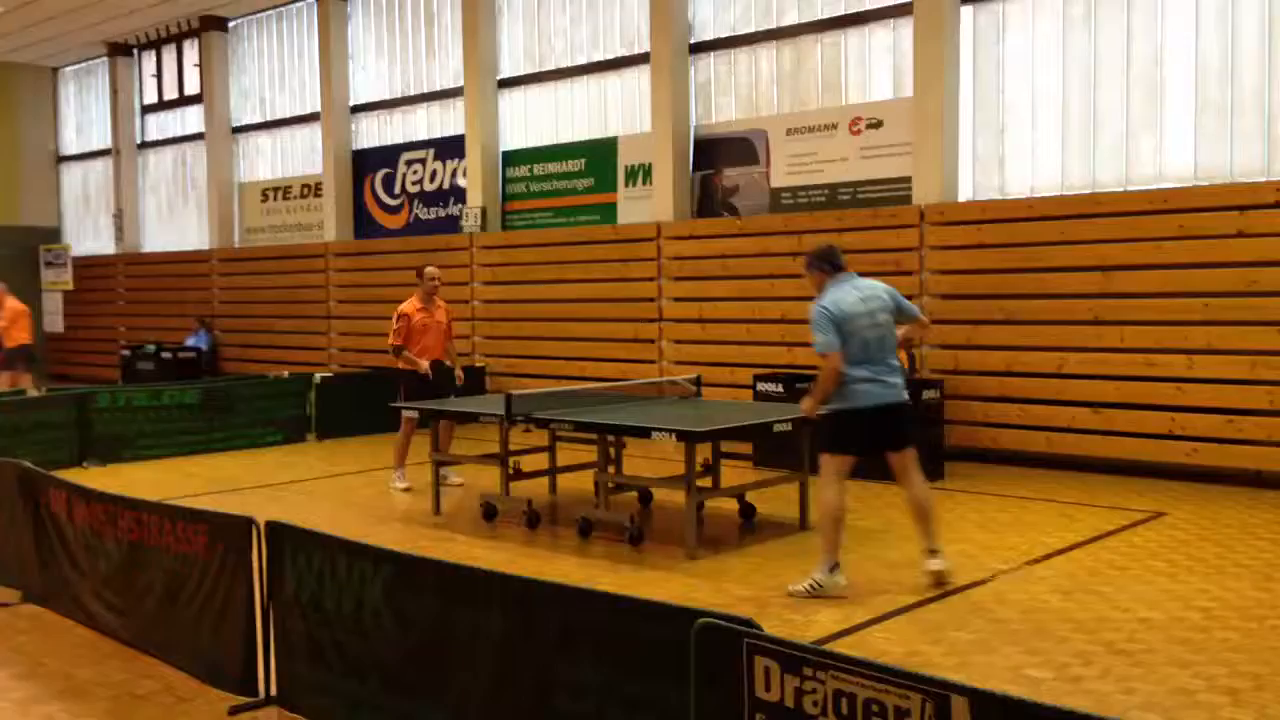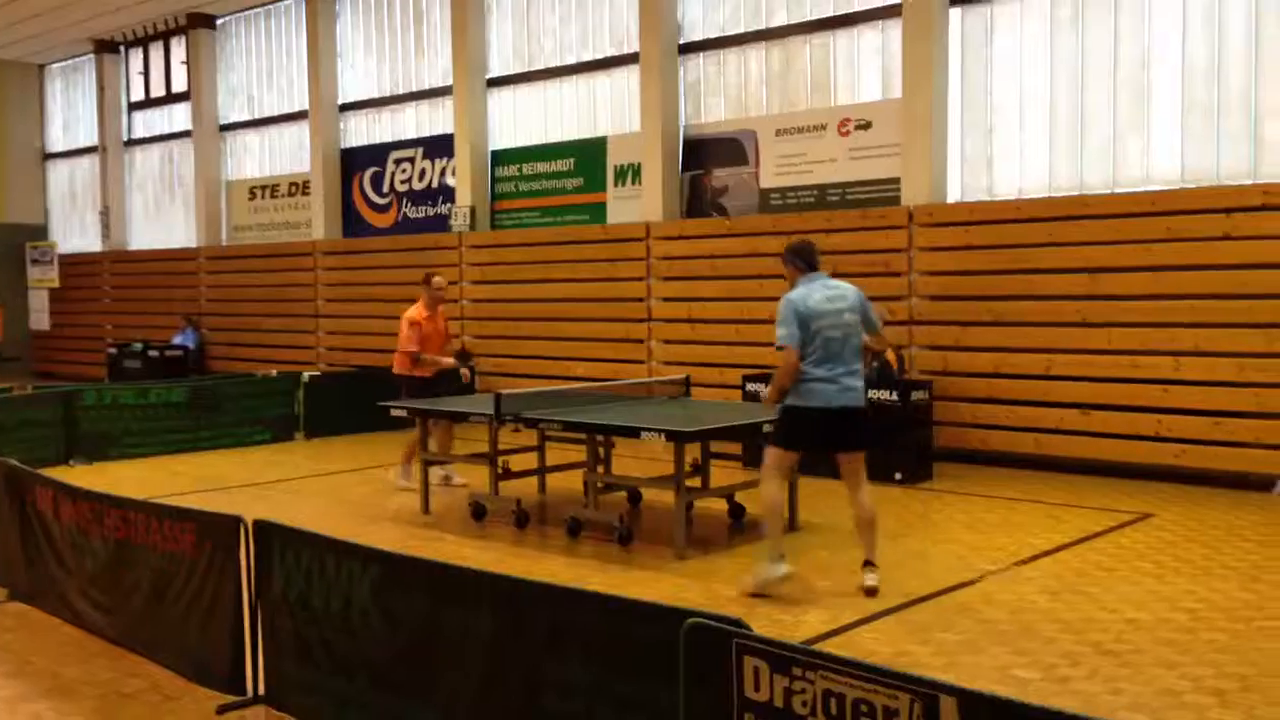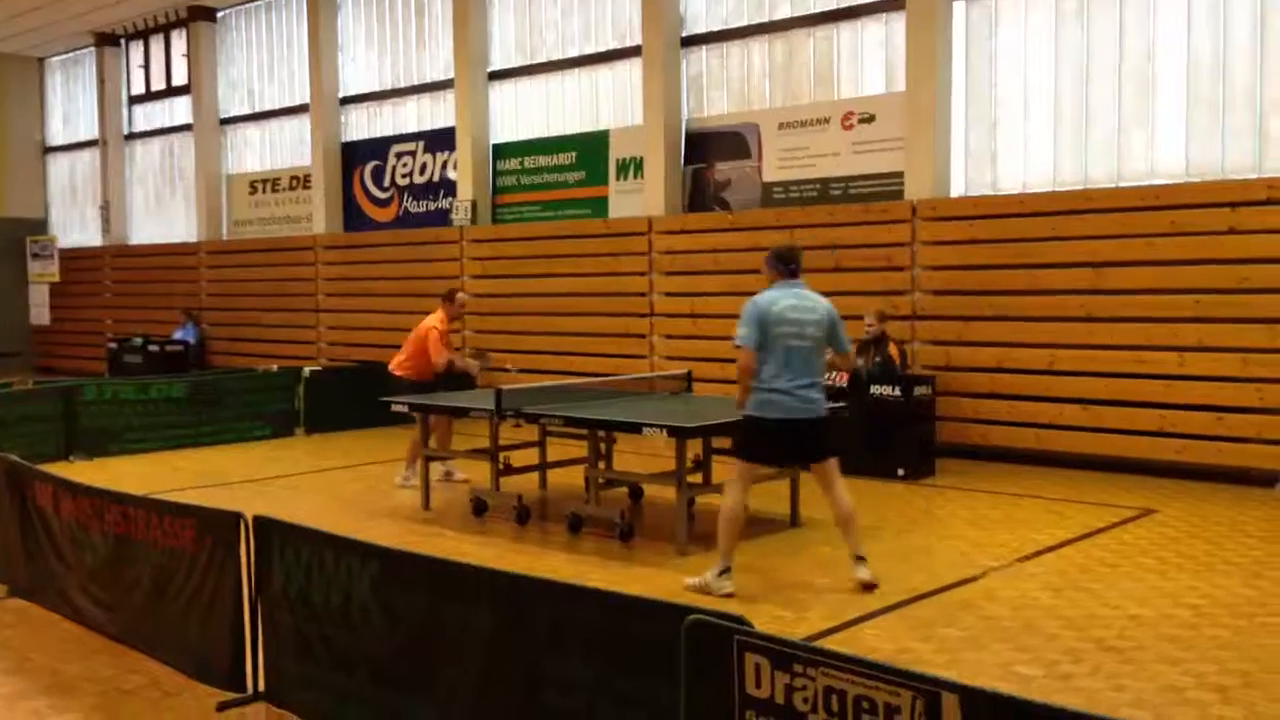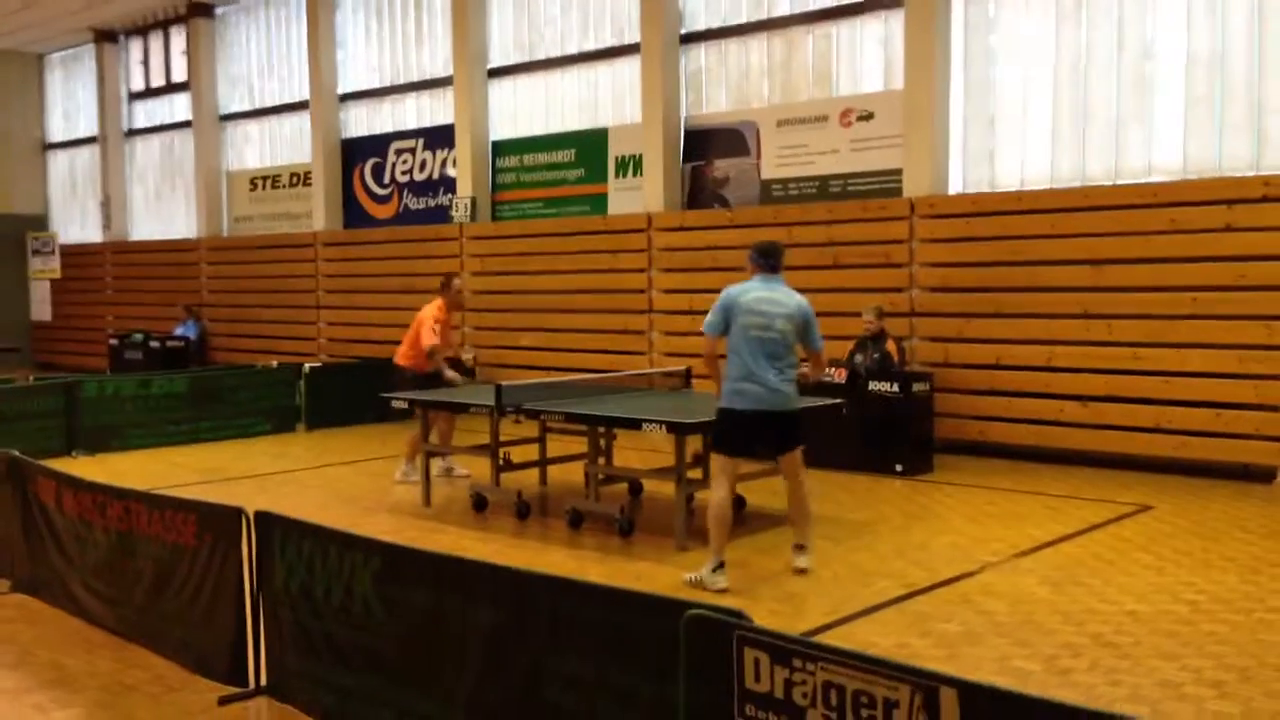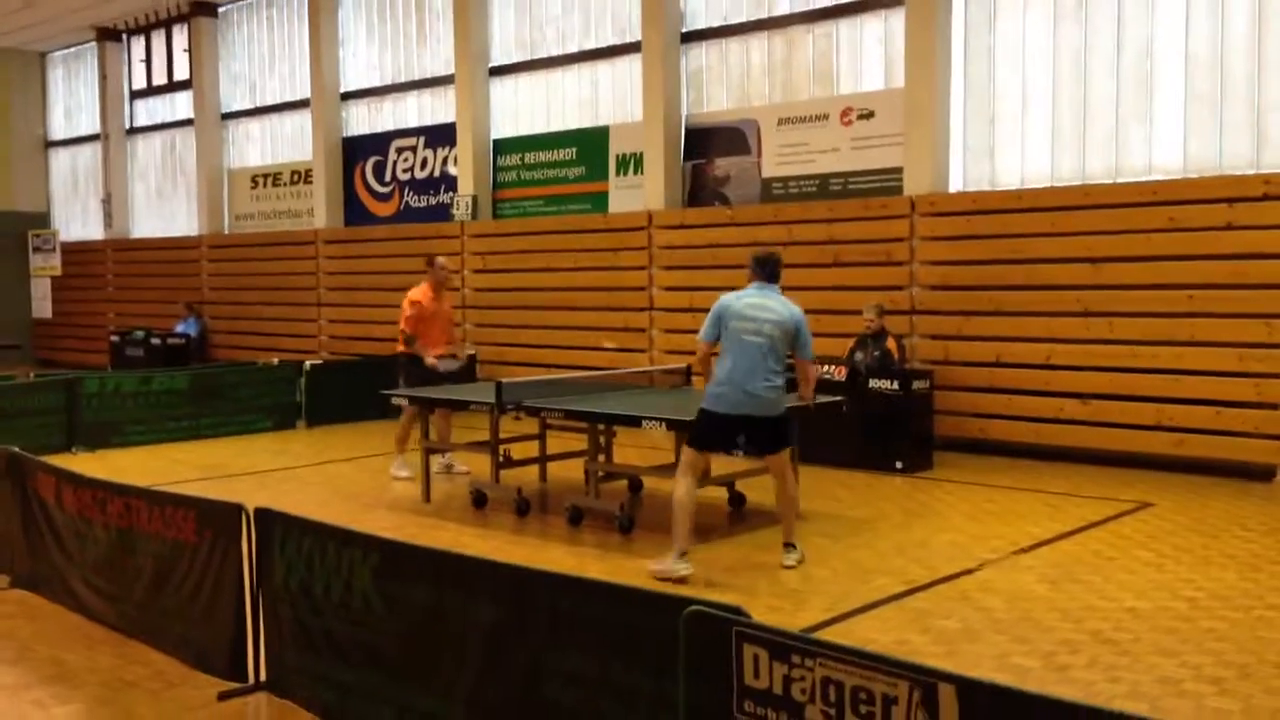
dt=0.2s
person 1, frame 1
left shoulder: (825, 306)
right shoulder: (882, 290)
left elbow: (833, 367)
right elbow: (921, 324)
left wrist: (815, 400)
left hip: (852, 403)
right hip: (893, 398)
left knee: (830, 482)
right knee: (910, 476)
left ankle: (830, 573)
right ankle: (933, 555)
person 1, frame 2
left shoulder: (793, 302)
right shoulder: (852, 293)
left elbow: (790, 362)
right elbow: (879, 337)
left wrist: (774, 392)
left hip: (809, 402)
right hip: (851, 401)
left knee: (773, 475)
right knee: (857, 484)
left ankle: (774, 560)
right ankle: (870, 568)
person 1, frame 3
left shoulder: (759, 304)
right shoulder: (824, 307)
left elbow: (746, 365)
right elbow: (847, 360)
left wrist: (743, 394)
left hip: (767, 410)
right hip: (812, 411)
left knee: (737, 487)
right knee: (834, 486)
left ankle: (722, 573)
right ankle: (859, 564)
person 1, frame 4
left shoulder: (732, 295)
right shoulder: (800, 304)
left elbow: (709, 351)
right elbow: (818, 361)
left wrist: (721, 383)
right wrist: (808, 372)
left hip: (738, 402)
right hip: (783, 403)
left knee: (722, 483)
right knee: (794, 475)
left ankle: (717, 568)
right ankle: (801, 550)
person 1, frame 5
left shoulder: (727, 302)
right shoulder: (794, 314)
left elbow: (701, 357)
right elbow: (808, 377)
right wrist: (806, 392)
left hip: (721, 402)
right hip: (768, 407)
left knee: (687, 473)
right knee: (783, 474)
left ankle: (679, 557)
right ankle: (790, 548)
person 2, frame 1
left shoulder: (443, 308)
right shoulder: (406, 311)
right elbow: (395, 348)
left wrist: (456, 366)
right wrist: (418, 363)
left hip: (439, 374)
right hip: (413, 374)
left knee: (447, 421)
right knee: (409, 426)
left ankle: (440, 469)
right ankle: (398, 473)
person 2, frame 2
left shoulder: (440, 314)
right shoulder: (413, 317)
left elbow: (445, 344)
right elbow: (411, 355)
left wrist: (458, 367)
right wrist: (442, 362)
left hip: (431, 376)
right hip: (410, 376)
left knee: (445, 421)
right knee: (425, 426)
left ankle: (442, 471)
right ankle: (404, 472)
person 2, frame 3
left shoulder: (444, 324)
right shoulder: (434, 327)
left elbow: (448, 354)
right elbow: (443, 364)
left wrist: (465, 363)
right wrist: (469, 367)
left hip: (422, 377)
right hip: (405, 378)
left knee: (444, 416)
right knee: (428, 423)
left ankle: (445, 466)
right ankle: (407, 473)
person 2, frame 4
left shoulder: (445, 312)
right shoulder: (432, 315)
left elbow: (445, 341)
right elbow: (430, 351)
left wrist: (457, 355)
right wrist: (446, 372)
left hip: (428, 370)
right hip: (410, 370)
left knee: (447, 412)
right knee: (428, 418)
left ankle: (445, 463)
right ankle: (407, 468)
person 2, frame 5
left shoulder: (445, 297)
right shoulder: (416, 298)
right elbow: (405, 335)
left wrist: (457, 350)
right wrist: (425, 356)
left hip: (438, 361)
right hip: (413, 360)
left knee: (444, 409)
right knee: (412, 412)
left ankle: (444, 459)
right ankle: (399, 461)
